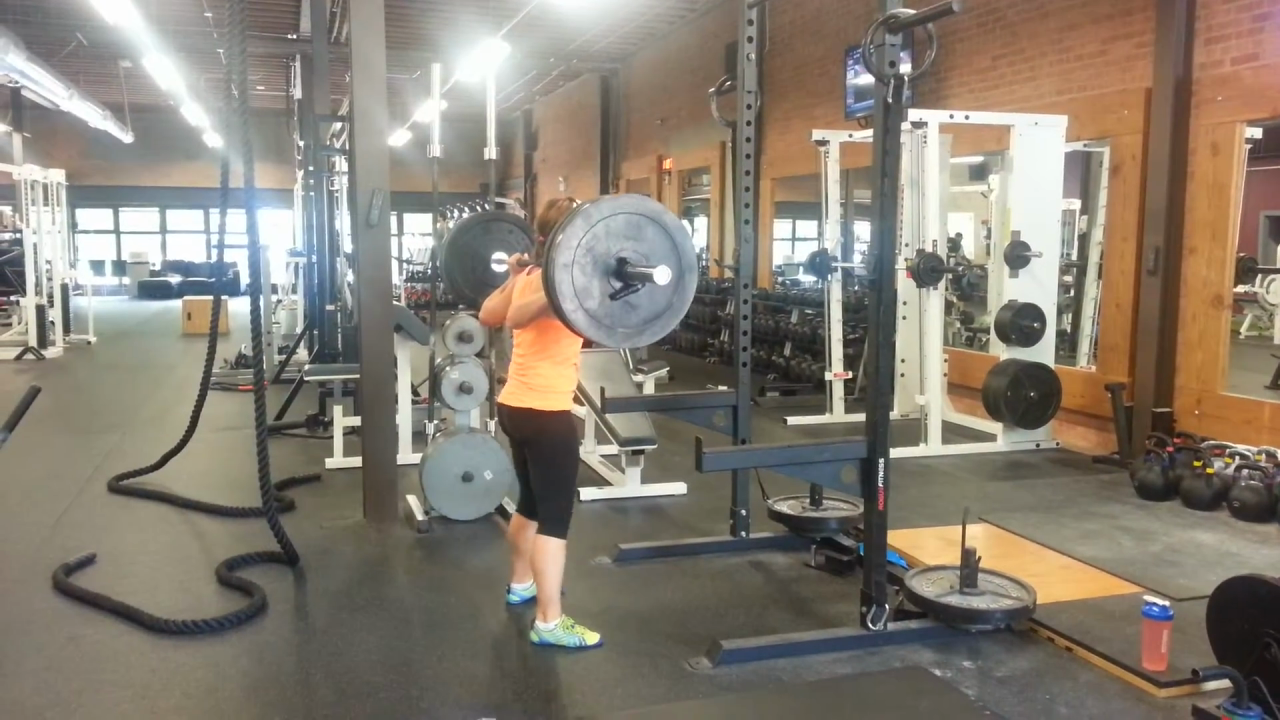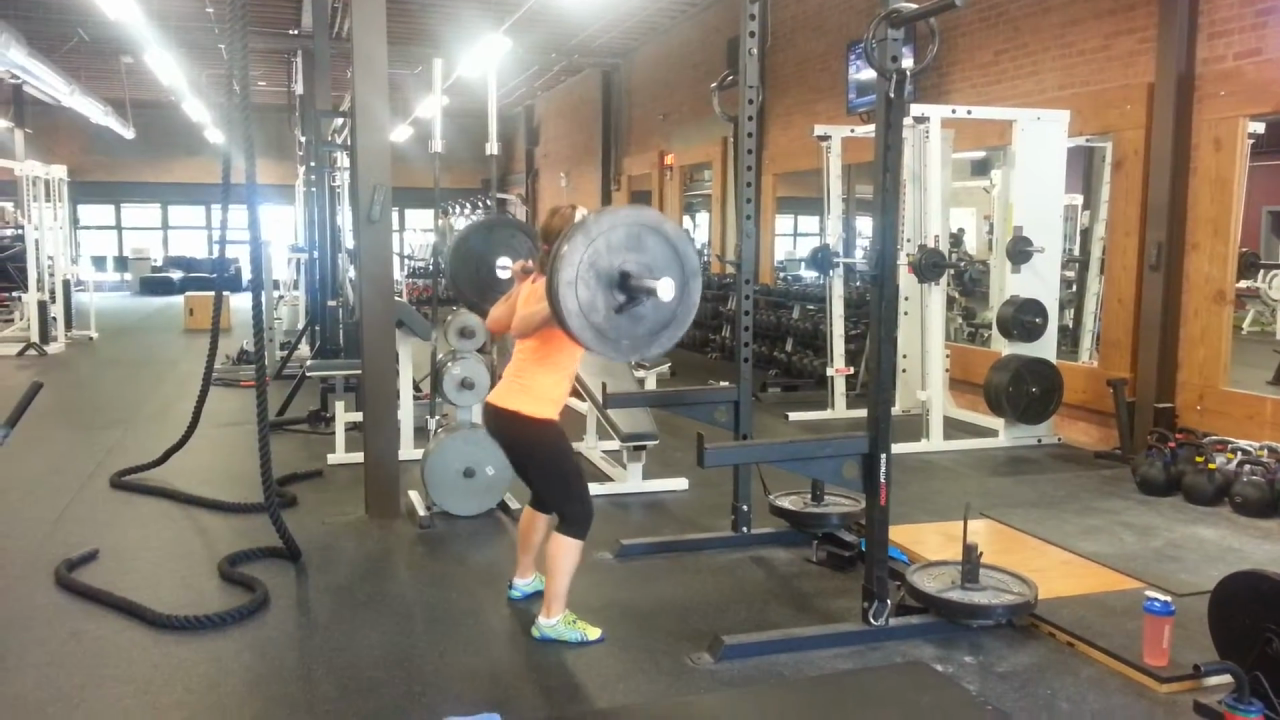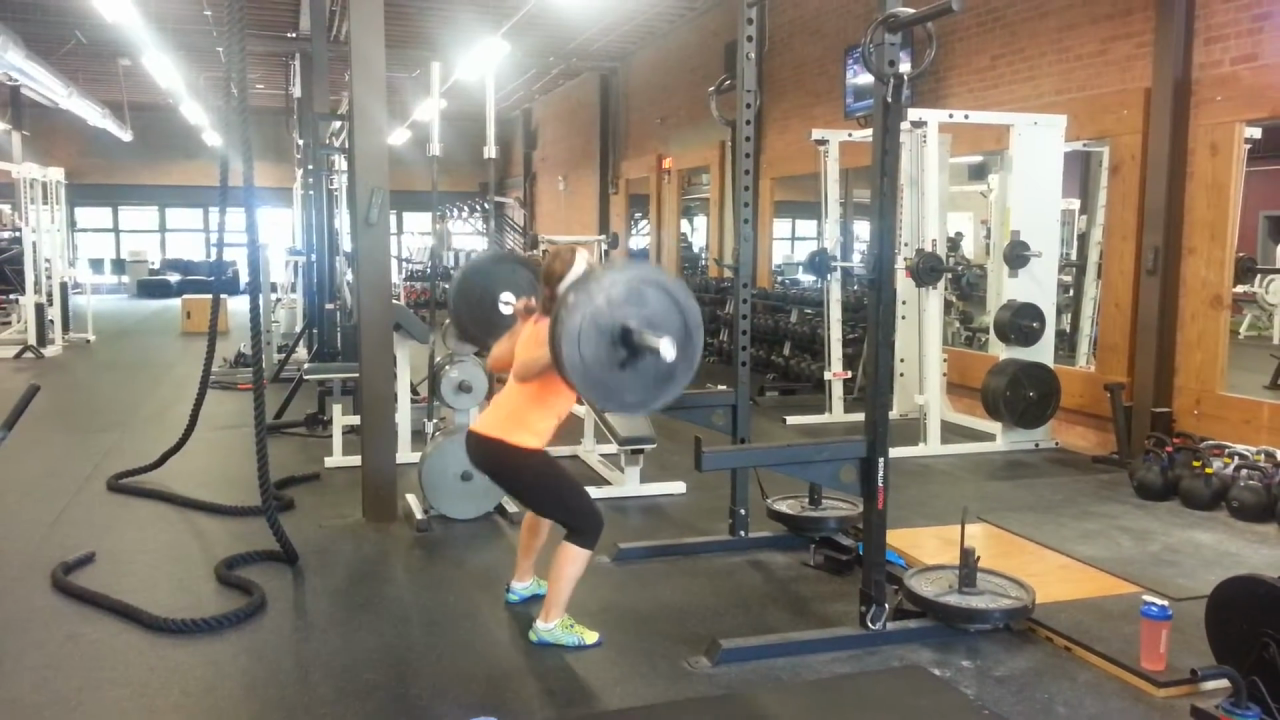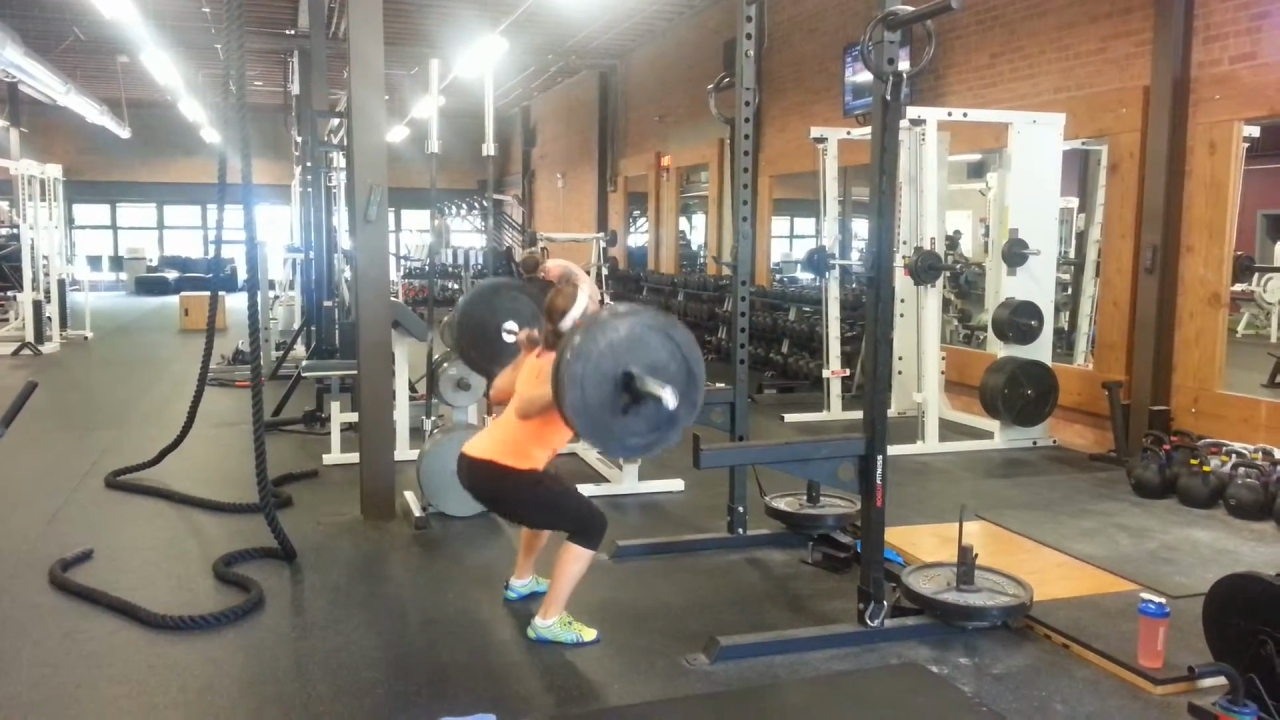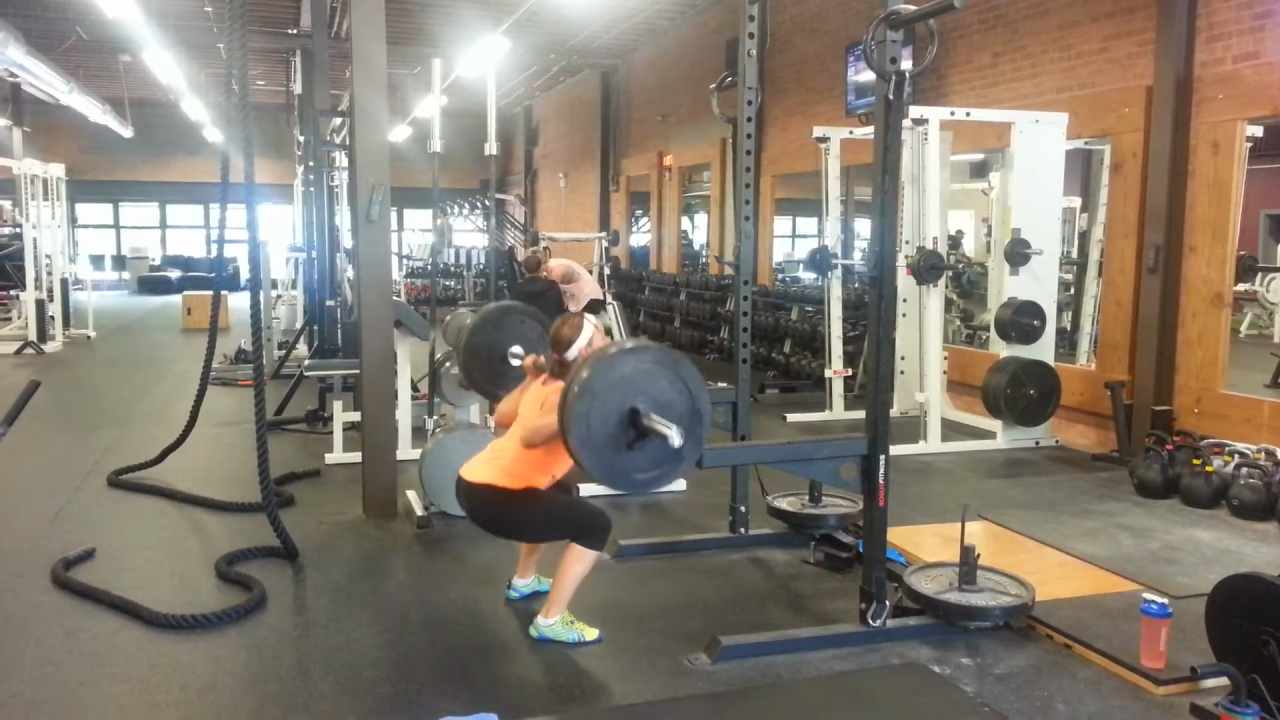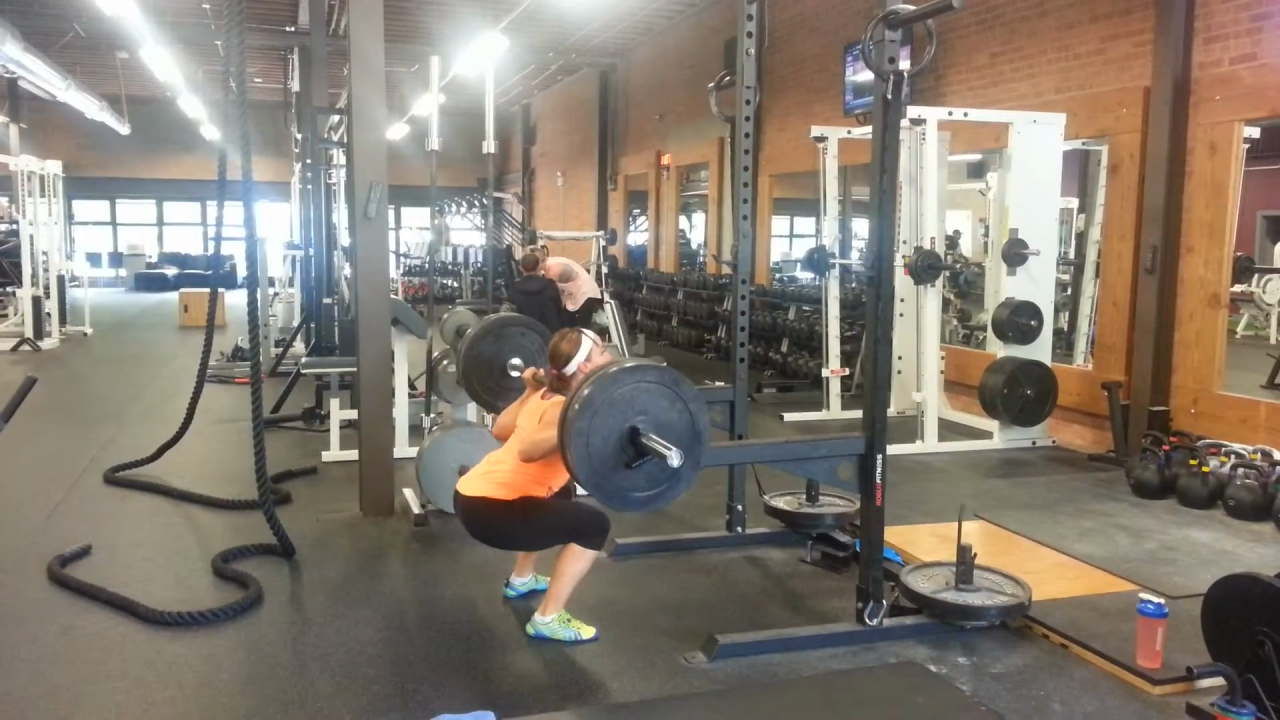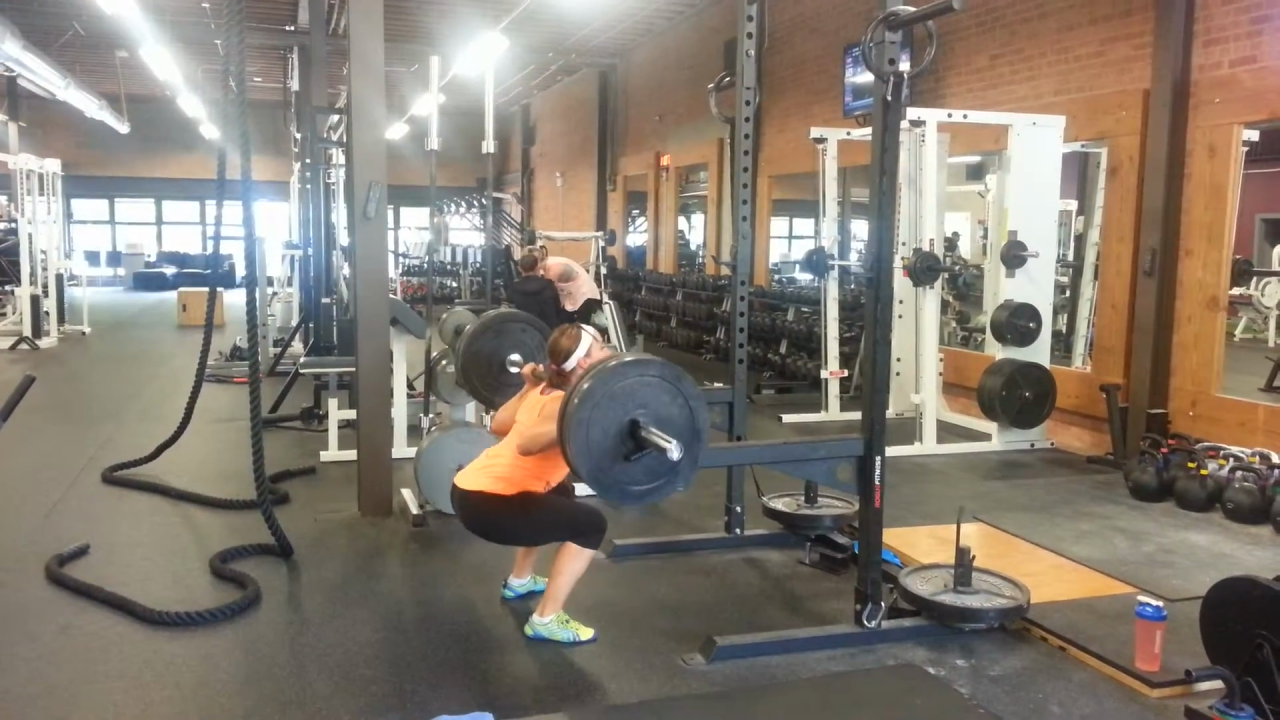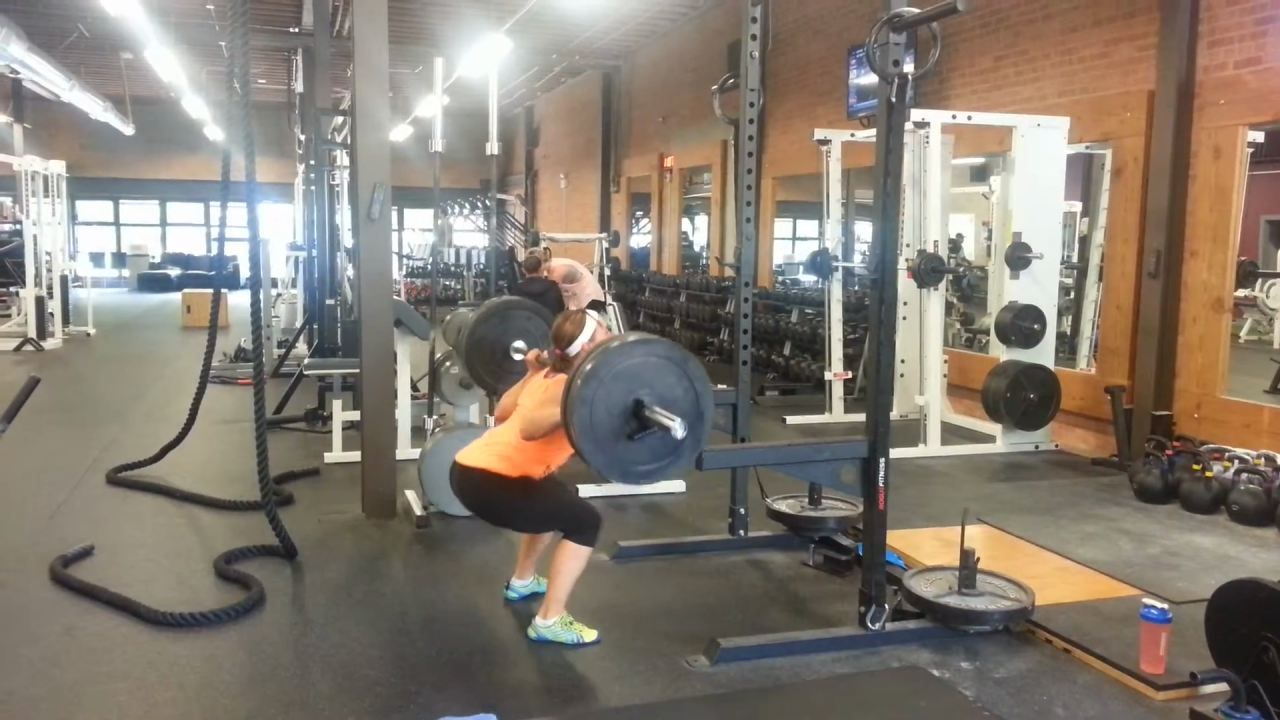
dt=0.2s
person 1, frame 1
left shoulder: (531, 275)
left elbow: (488, 315)
right elbow: (518, 317)
left wrist: (513, 275)
left hip: (516, 405)
right hip: (544, 412)
left knee: (531, 505)
right knee: (554, 518)
left ankle: (521, 583)
right ankle: (550, 623)
person 1, frame 2
left shoulder: (536, 281)
left elbow: (494, 323)
right elbow: (522, 327)
left wrist: (518, 282)
left hip: (504, 408)
right hip: (529, 417)
left knee: (547, 496)
right knee: (577, 514)
left ankle: (523, 579)
right ankle: (552, 620)
person 1, frame 3
left shoulder: (538, 321)
left elbow: (496, 361)
right elbow: (524, 371)
left wrist: (521, 321)
left hip: (487, 436)
right hip: (509, 446)
left knee: (552, 499)
right knee: (586, 522)
left ankle: (522, 583)
right ankle: (550, 624)
person 1, frame 4
left shoulder: (542, 354)
left elbow: (497, 392)
right elbow: (526, 408)
left wrist: (525, 352)
left hip: (478, 459)
right hip: (496, 471)
left knee: (553, 498)
right knee: (590, 524)
left ankle: (520, 581)
right ankle: (549, 621)
person 1, frame 5
left shoulder: (546, 382)
left elbow: (502, 417)
right elbow: (530, 437)
left wrist: (530, 377)
left hip: (477, 482)
right hip: (491, 497)
left knee: (561, 495)
right knee: (595, 525)
left ankle: (523, 580)
right ankle: (550, 621)
person 1, frame 6
left shoulder: (545, 396)
left elbow: (500, 429)
right elbow: (528, 452)
left wrist: (529, 390)
left hip: (474, 492)
right hip: (488, 509)
left knee: (561, 495)
right knee: (594, 525)
left ankle: (520, 579)
right ankle: (547, 619)
person 1, frame 7
left shoulder: (545, 390)
left elbow: (499, 425)
right elbow: (527, 444)
left wrist: (528, 385)
left hip: (471, 488)
right hip: (485, 504)
left knee: (560, 495)
right knee: (591, 524)
left ankle: (519, 580)
right ankle: (546, 620)
person 1, frame 8
left shoulder: (549, 375)
right elbow: (529, 429)
left hip: (471, 469)
right hip: (485, 481)
left knee: (558, 499)
right knee: (584, 521)
left ankle: (522, 581)
right ankle: (549, 622)
